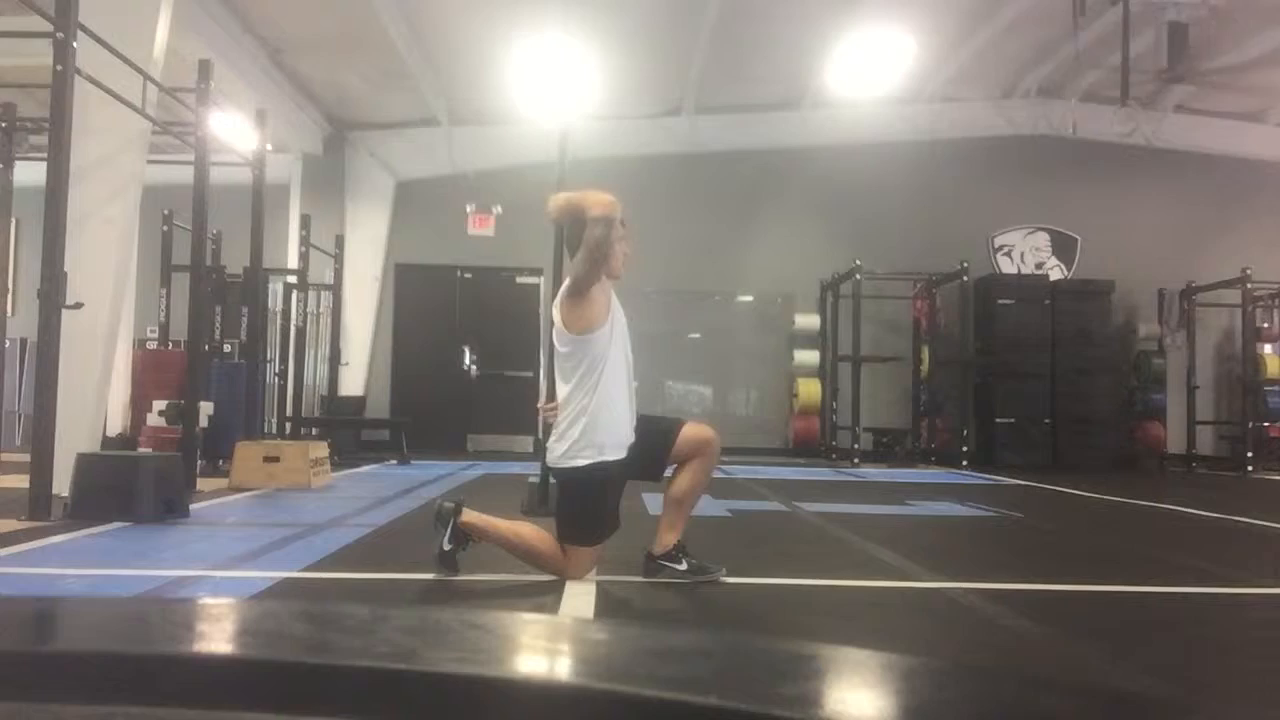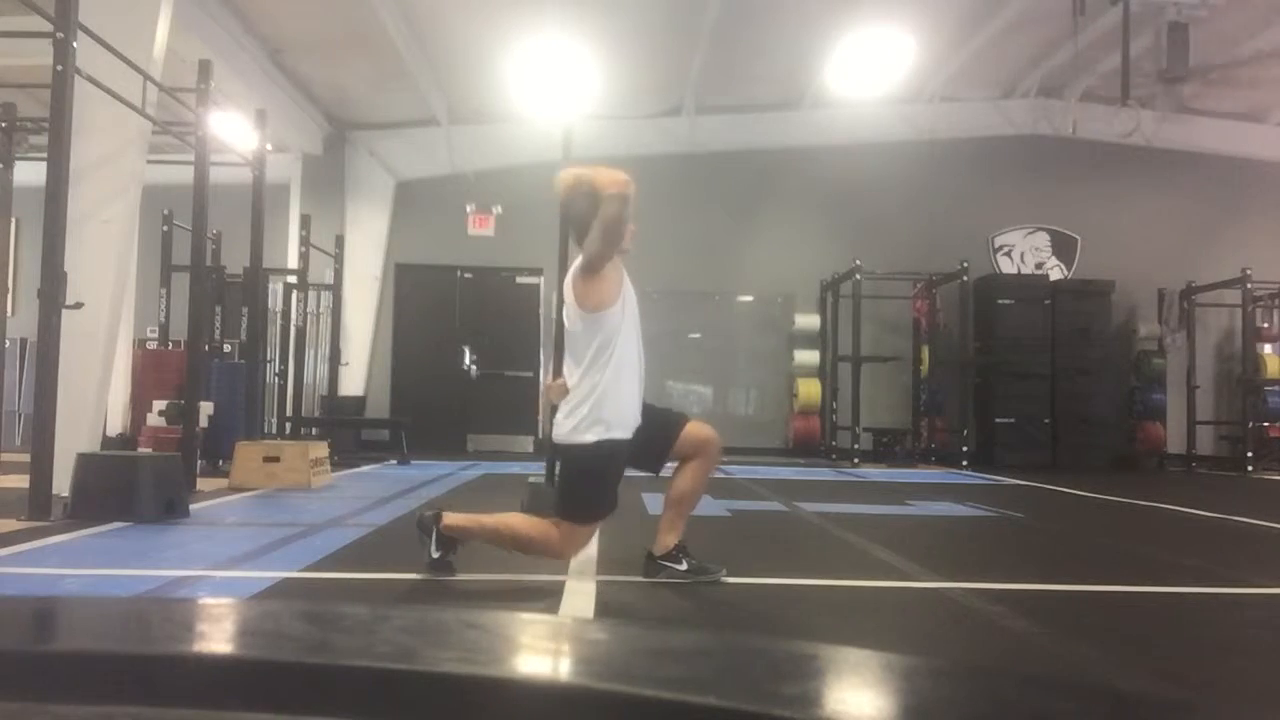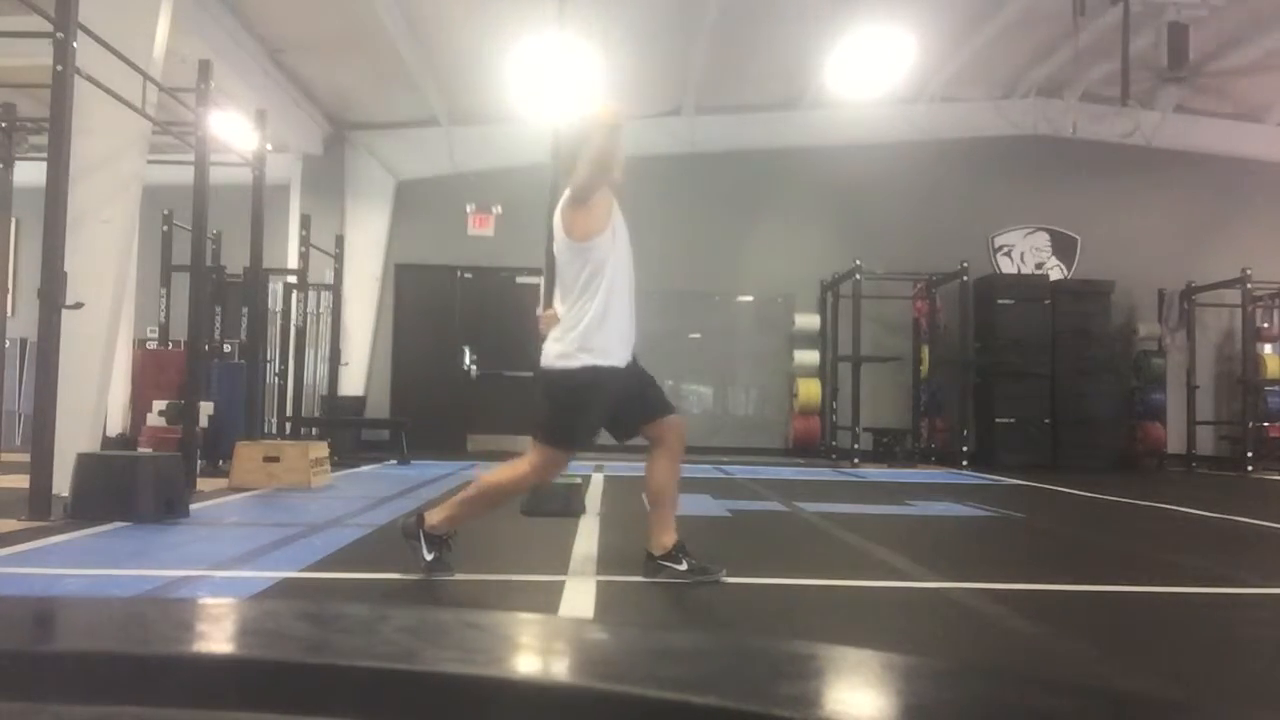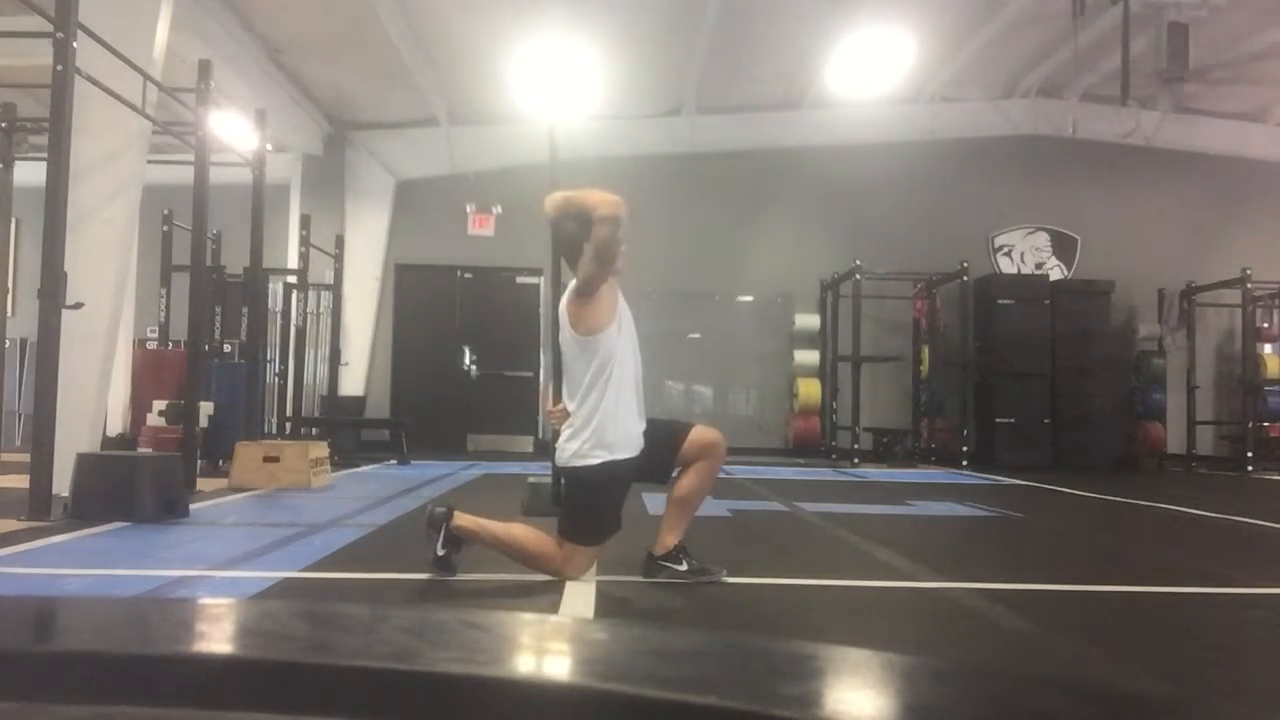
dt=1s
person 1, frame 1
left shoulder: (595, 294)
right shoulder: (583, 290)
right elbow: (604, 209)
right wrist: (566, 205)
left hip: (612, 437)
right hip: (589, 451)
left knee: (704, 443)
right knee: (573, 565)
left ankle: (664, 553)
right ankle: (463, 520)
person 1, frame 2
left shoulder: (601, 272)
right shoulder: (595, 267)
right elbow: (619, 189)
right wrist: (577, 181)
left hip: (617, 417)
right hip: (594, 431)
left knee: (705, 443)
right knee: (563, 544)
left ankle: (665, 553)
right ankle: (444, 524)
person 1, frame 3
left shoulder: (595, 205)
right shoulder: (584, 199)
right elbow: (607, 120)
left hip: (609, 359)
right hip: (580, 365)
left knee: (668, 433)
right knee: (541, 465)
left ankle: (664, 552)
right ankle: (431, 524)
person 1, frame 4
left shoulder: (594, 295)
right shoulder: (589, 292)
right elbow: (610, 209)
right wrist: (563, 203)
left hip: (620, 437)
right hip: (598, 452)
left knee: (710, 445)
right knee: (569, 564)
left ankle: (665, 554)
right ankle: (455, 524)
